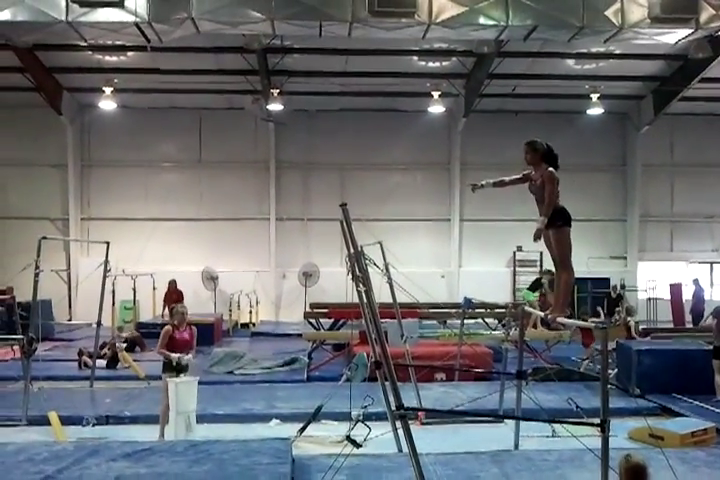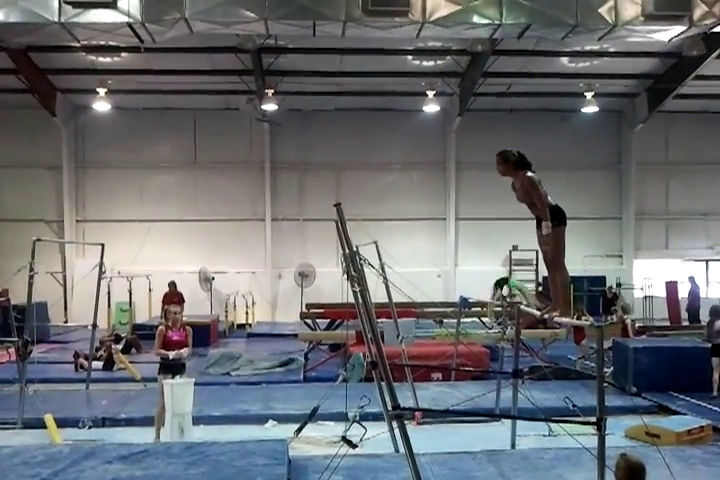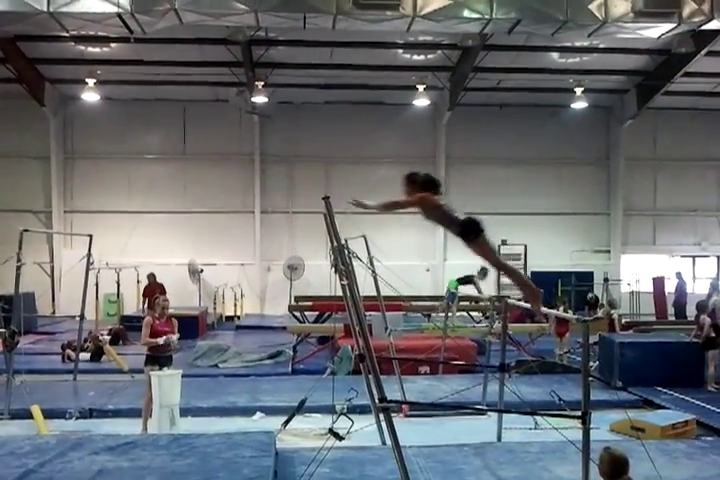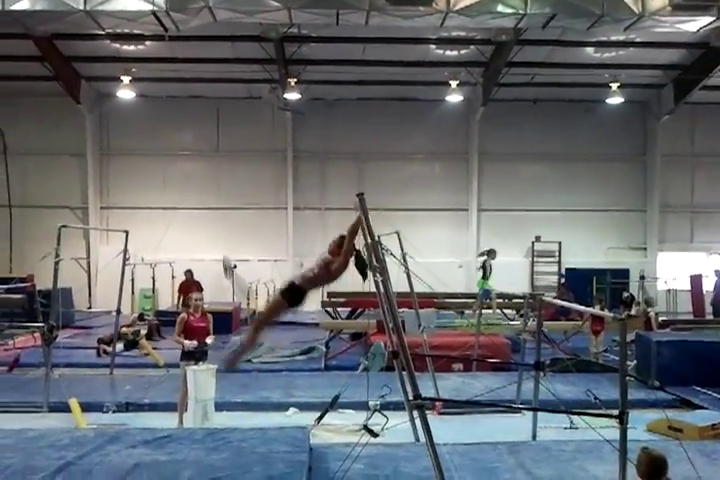
dt=0.7s
person 1, frame 1
left shoulder: (549, 173)
right shoulder: (531, 175)
left elbow: (550, 202)
right elbow: (507, 181)
left wrist: (540, 225)
right wrist: (483, 184)
left hip: (559, 218)
right hip: (548, 220)
left knee: (565, 265)
right knee: (558, 265)
left ankle: (563, 307)
right ankle: (557, 306)
person 1, frame 2
left shoulder: (528, 179)
right shoulder: (515, 183)
left elbow: (542, 204)
left wrist: (547, 231)
right wrist: (542, 229)
left hip: (554, 216)
right hip: (543, 219)
left knee: (557, 264)
right knee: (550, 265)
left ankle: (566, 309)
right ankle: (555, 305)
person 1, frame 3
left shoulder: (423, 198)
right shoulder: (426, 199)
left elbow: (397, 204)
right elbow: (397, 204)
left wrist: (368, 205)
left hip: (467, 228)
right hip: (466, 227)
left knee: (498, 263)
right knee: (498, 264)
left ankle: (535, 296)
right ankle: (532, 296)
person 1, frame 4
left shoulder: (338, 263)
right shoulder: (334, 262)
left elbow: (350, 236)
right elbow: (349, 237)
left wrist: (360, 220)
left hip: (294, 291)
right hip: (293, 289)
left knee: (260, 322)
right knee: (261, 321)
left ankle: (240, 351)
person 2, frame 1
left shoulder: (192, 329)
right shoulder: (168, 329)
left elbow: (193, 348)
right elbow: (159, 349)
left wrist: (190, 356)
right wrist: (172, 356)
left hip: (184, 366)
right hip: (169, 366)
right knee: (168, 400)
right ankle: (161, 434)
person 2, frame 2
left shoulder: (187, 330)
right shoulder: (162, 329)
left elbow: (189, 348)
right elbow: (157, 351)
left wrist: (185, 352)
right wrist: (171, 354)
left hip: (180, 367)
right hip: (165, 367)
right knee: (163, 402)
right ankle: (157, 435)
person 2, frame 3
left shoulder: (173, 321)
right shoulder: (149, 320)
left elbow: (176, 341)
right elbow: (144, 340)
left wrist: (173, 339)
right wrist: (161, 340)
left hip: (167, 359)
right hip: (152, 359)
right knee: (150, 394)
right ankle: (144, 427)
person 2, frame 4
left shoulder: (208, 317)
right shoulder: (184, 316)
left elbow: (210, 335)
right elbow: (176, 337)
left wrist: (210, 340)
right wrist: (186, 343)
left hip: (203, 354)
right hip: (188, 354)
right knee: (185, 388)
right ankle: (180, 421)
